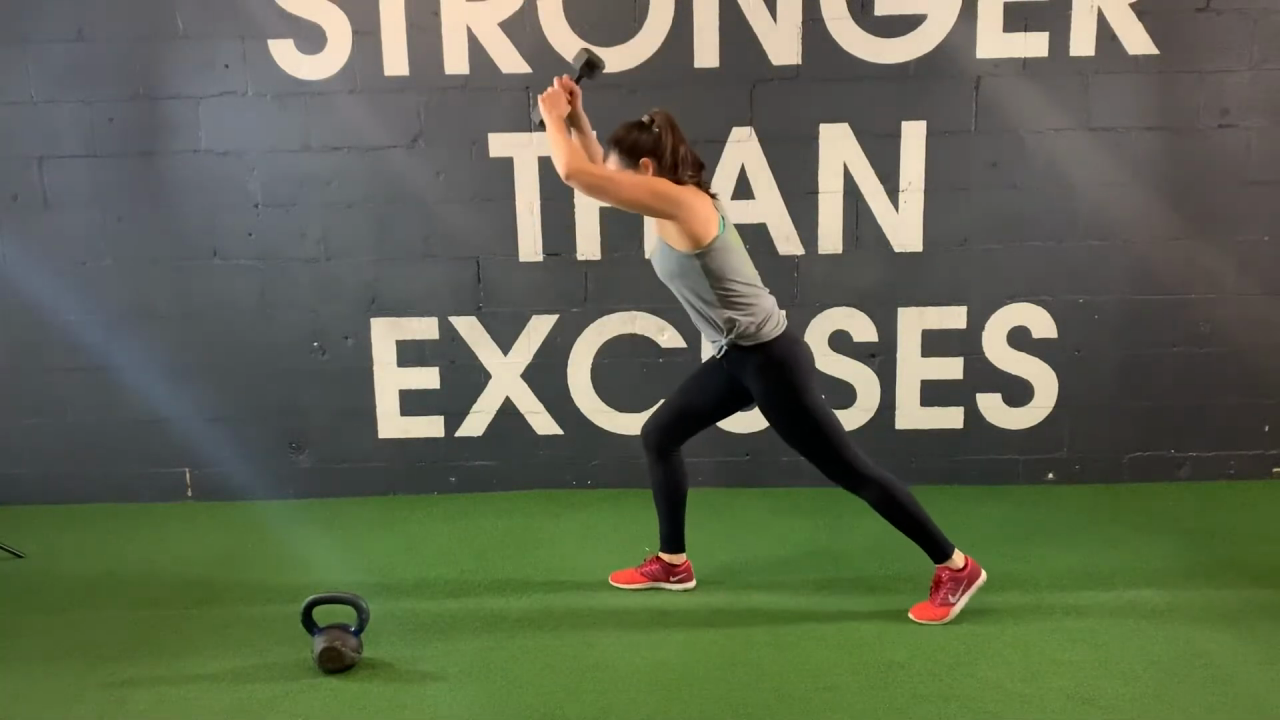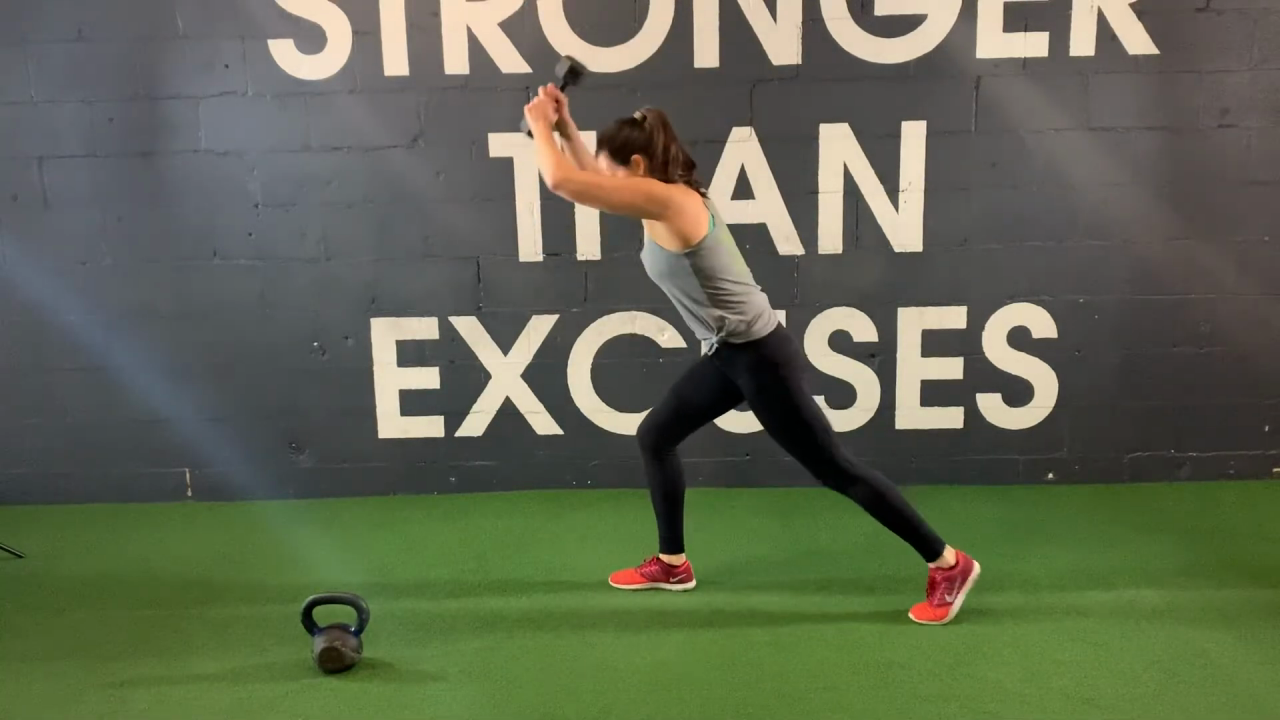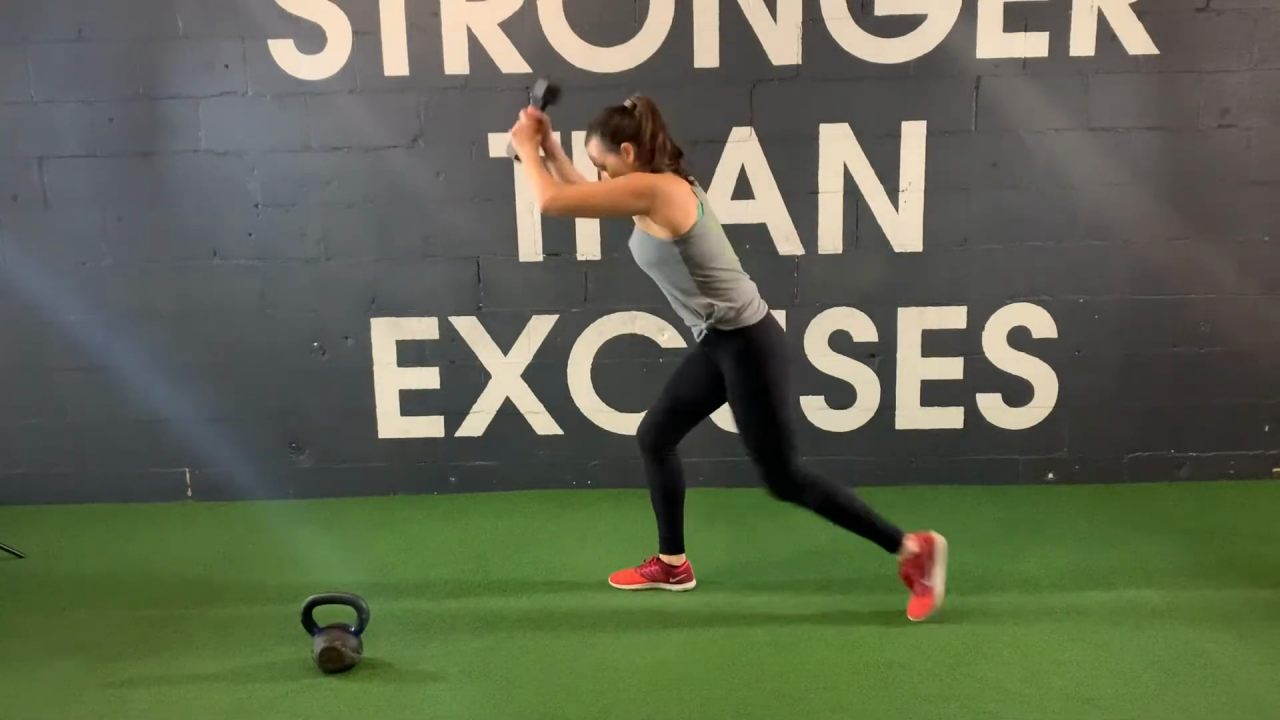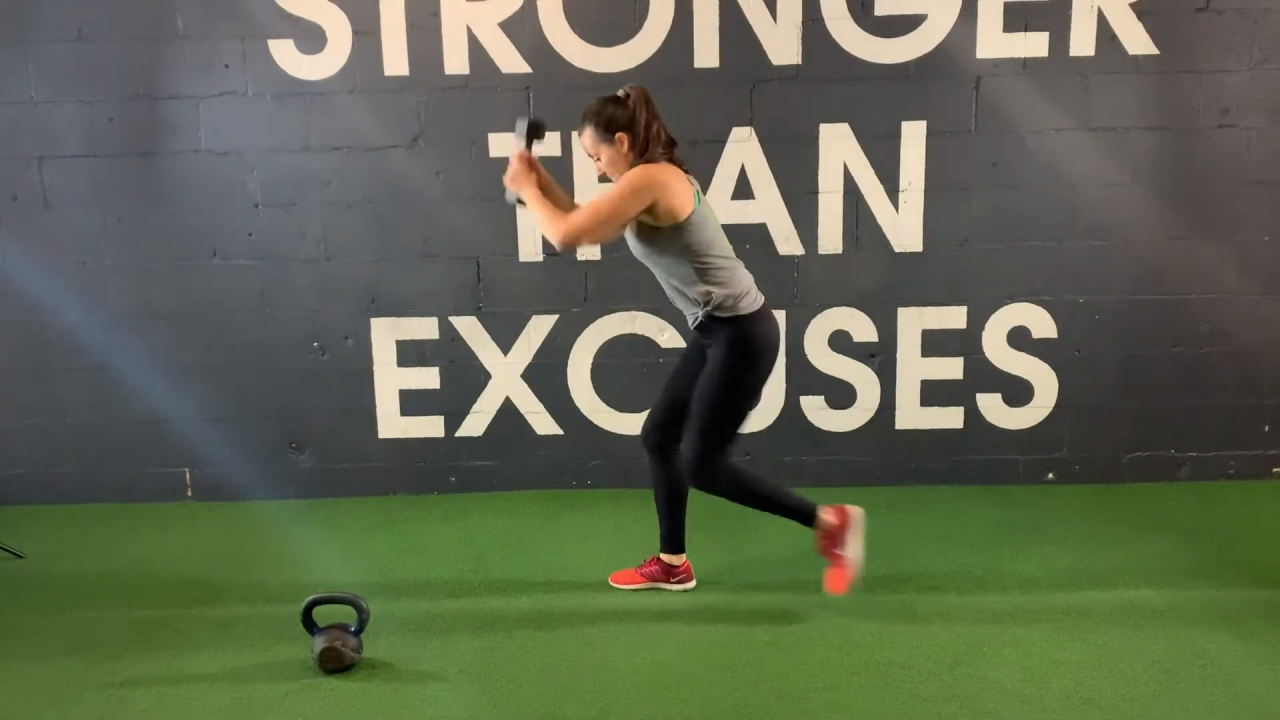
dt=0.1s
person 1, frame 1
left shoulder: (676, 201)
right shoulder: (680, 198)
left elbow: (575, 174)
right elbow: (600, 174)
left wrist: (552, 116)
right wrist: (576, 118)
left hip: (769, 357)
right hip: (739, 356)
left knee: (846, 469)
right knee: (658, 437)
left ankle: (956, 568)
right ankle: (672, 563)
person 1, frame 2
left shoulder: (665, 199)
right shoulder: (671, 197)
left elbow: (562, 182)
right elbow: (589, 180)
left wrist: (538, 125)
right wrist: (563, 125)
left hip: (760, 356)
right hip: (730, 353)
left knee: (835, 469)
right knee: (654, 437)
left ankle: (949, 564)
right ankle: (671, 563)
person 1, frame 3
left shoulder: (655, 188)
right shoulder: (661, 188)
left elbow: (548, 198)
right elbow: (572, 191)
left wrist: (526, 150)
right wrist: (548, 145)
left hip: (747, 343)
right hip: (718, 343)
left knee: (782, 476)
right knee: (654, 437)
left ankle: (914, 550)
right ankle: (671, 561)
person 1, frame 4
left shoulder: (649, 180)
right shoulder: (653, 177)
left elbow: (567, 236)
right elbow: (583, 221)
left wrist: (528, 190)
right wrist: (542, 183)
left hip: (742, 333)
right hip: (717, 330)
left knee: (701, 466)
right knee: (658, 437)
left ankle: (829, 522)
right ankle: (673, 562)
